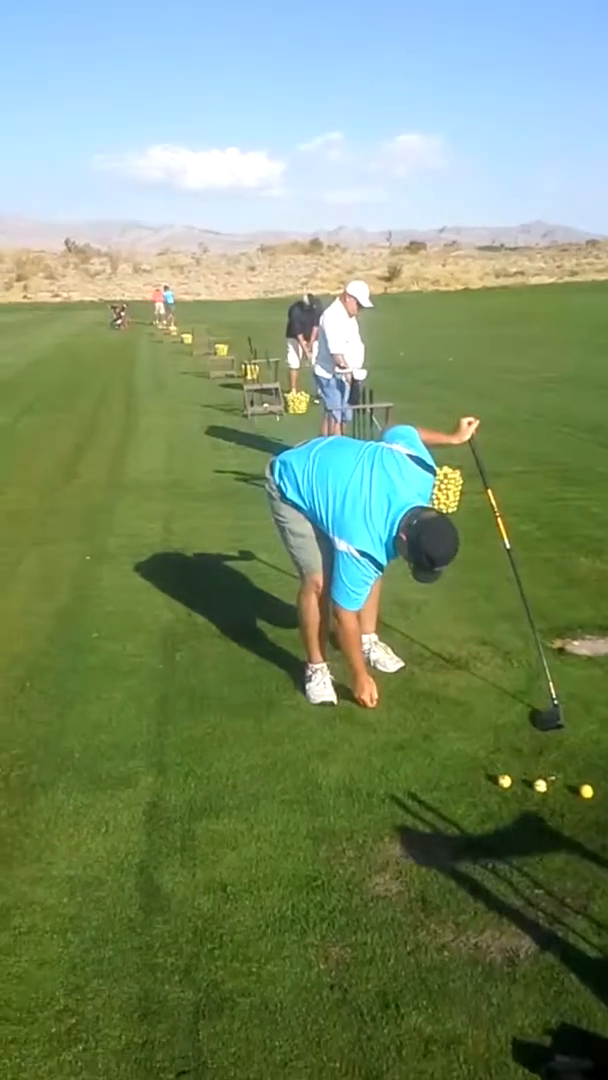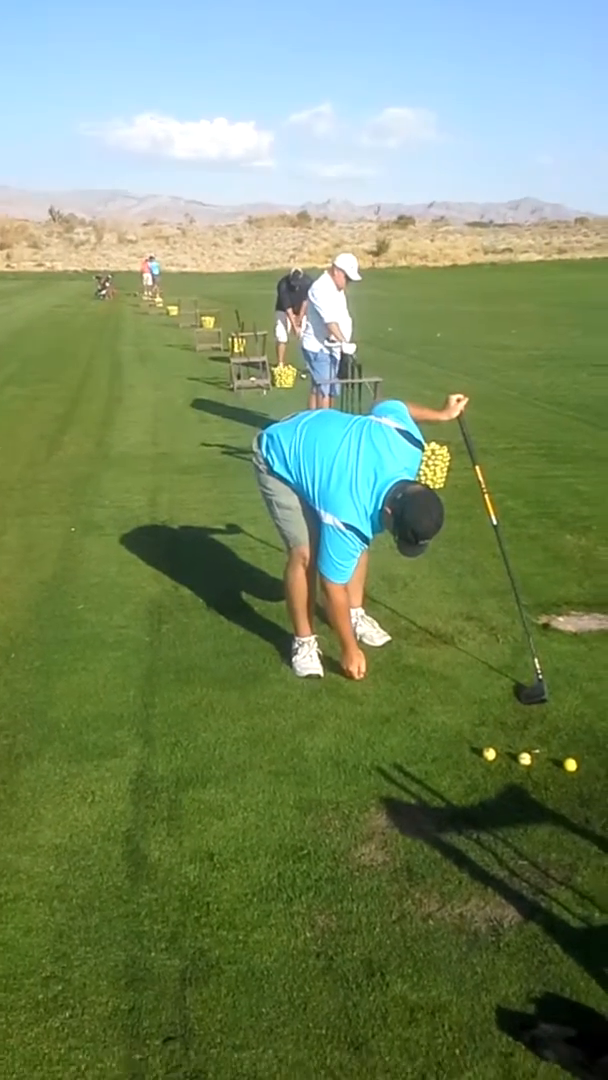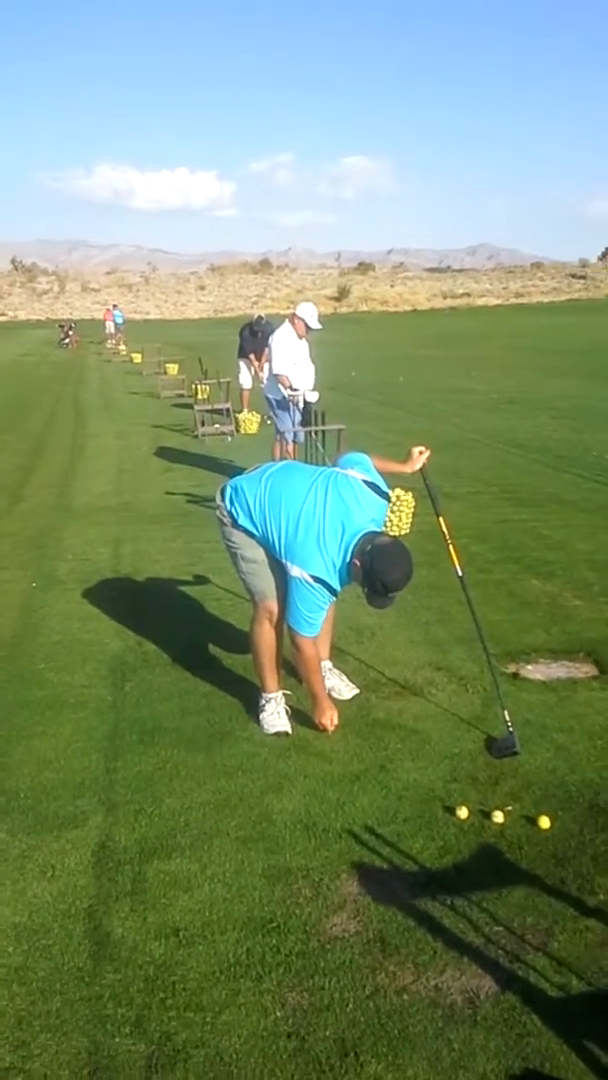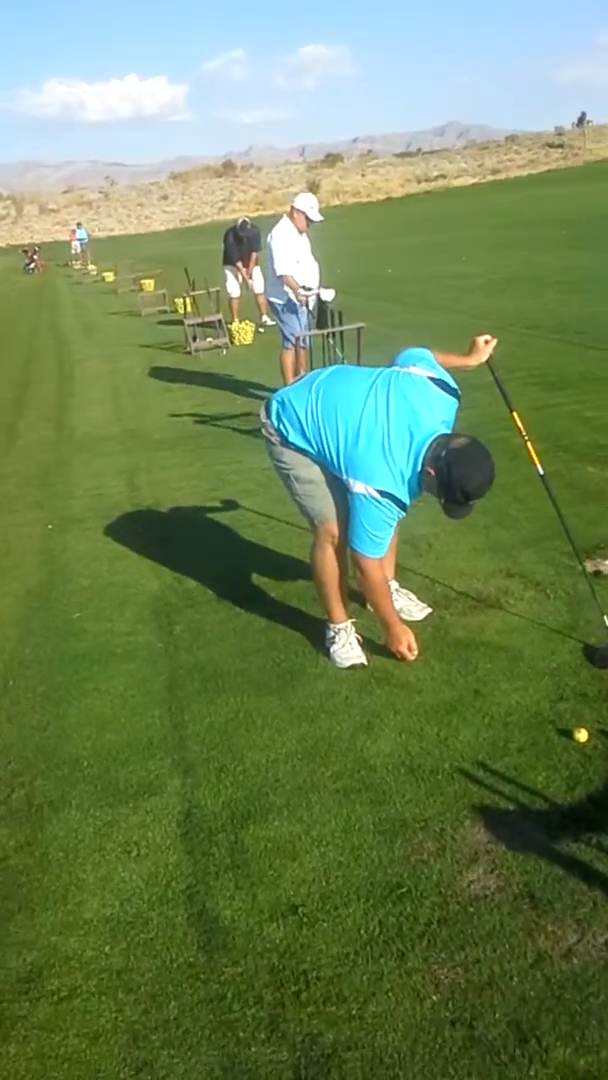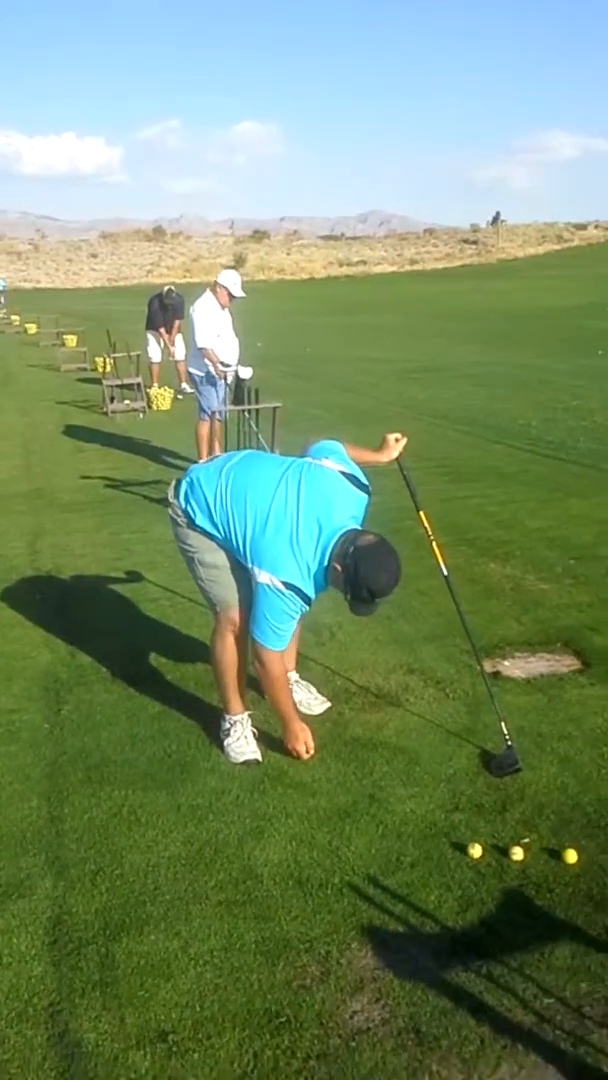
dt=1s
person 1, frame 1
left shoulder: (421, 472)
right shoulder: (363, 546)
left elbow: (399, 432)
right elbow: (345, 614)
left wrist: (453, 438)
right wrist: (360, 678)
left hip: (327, 458)
right hip: (290, 485)
left knee: (370, 569)
right knee: (318, 581)
left ankle: (368, 640)
right ankle: (316, 668)
person 1, frame 2
left shoulder: (409, 447)
right shoulder: (348, 519)
left elbow: (388, 407)
right elbow: (333, 586)
left wrist: (442, 414)
right wrist: (349, 649)
left hip: (315, 432)
right hip: (278, 459)
left knee: (357, 543)
right knee: (305, 552)
left ankle: (355, 614)
right ankle: (303, 641)
person 1, frame 3
left shoulder: (376, 498)
right shoulder: (316, 571)
left elbow: (353, 459)
right elbow: (302, 641)
left wrist: (405, 466)
right wrist: (321, 702)
right hip: (241, 510)
left knee: (324, 598)
right knee: (271, 607)
left ankle: (323, 668)
right ankle: (270, 698)
person 1, frame 4
left shoulder: (443, 395)
right shoulder: (383, 485)
left elbow: (413, 356)
right elbow: (366, 563)
left wrist: (469, 359)
right wrist: (394, 629)
right hip: (290, 428)
right knee: (333, 529)
left ankle: (389, 588)
right ankle: (338, 627)
person 1, frame 5
left shoulder: (354, 489)
right shoulder: (288, 577)
left elbow: (326, 447)
right elbow: (267, 656)
left wrist: (379, 455)
right wrist: (291, 725)
right hip: (198, 510)
right knee: (235, 617)
left ankle: (288, 679)
right ankle: (234, 720)
